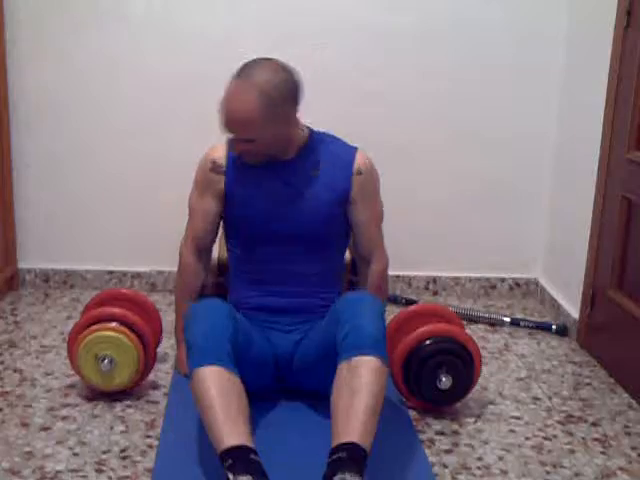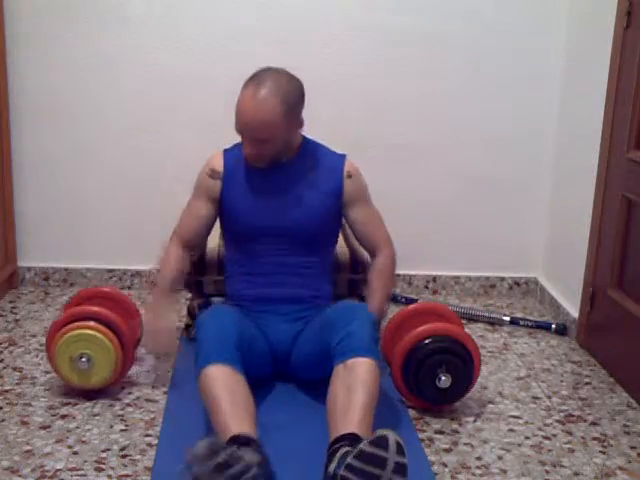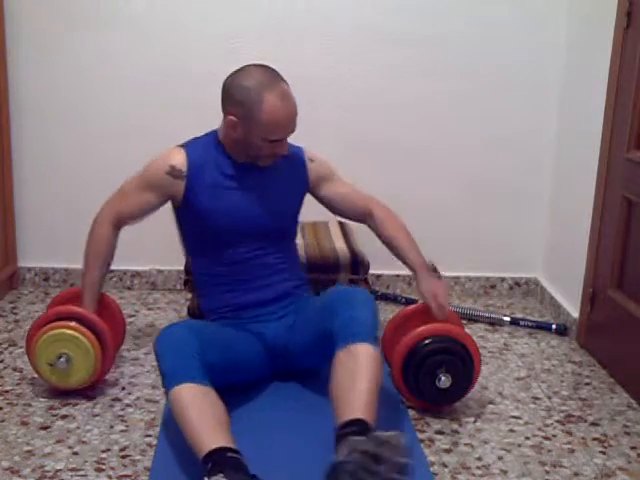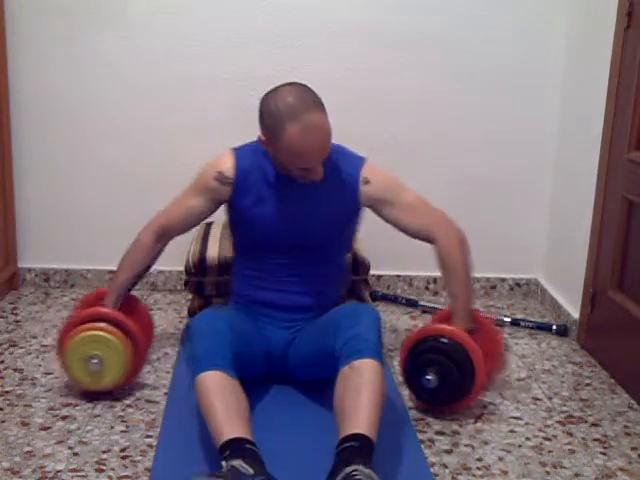
dt=0.7s
person 1, frame 1
left shoulder: (353, 167)
right shoulder: (220, 165)
left elbow: (373, 262)
right elbow: (194, 252)
left wrist: (367, 342)
right wrist: (183, 340)
left hip: (319, 342)
right hip: (249, 340)
left knee: (362, 307)
right knee: (207, 316)
person 1, frame 2
left shoulder: (340, 173)
right shoulder: (220, 170)
left elbow: (382, 251)
right elbow: (184, 243)
left wrist: (371, 322)
right wrist: (159, 305)
left hip: (314, 328)
right hip: (250, 329)
left knee: (353, 318)
right knee: (216, 319)
person 1, frame 3
left shoulder: (301, 164)
right shoulder: (181, 167)
left elbow: (371, 211)
right elbow: (109, 219)
left wrist: (424, 271)
right wrist: (89, 308)
left hip: (300, 322)
right hip: (233, 334)
left knee: (354, 301)
right knee: (175, 341)
person 1, frame 4
left shoulder: (359, 176)
right shoulder: (232, 170)
left elbow: (447, 235)
right elbow: (158, 231)
left wrist: (461, 325)
right wrist: (110, 306)
left hip: (317, 334)
right hip: (249, 326)
left knee: (360, 319)
right knee: (208, 325)
